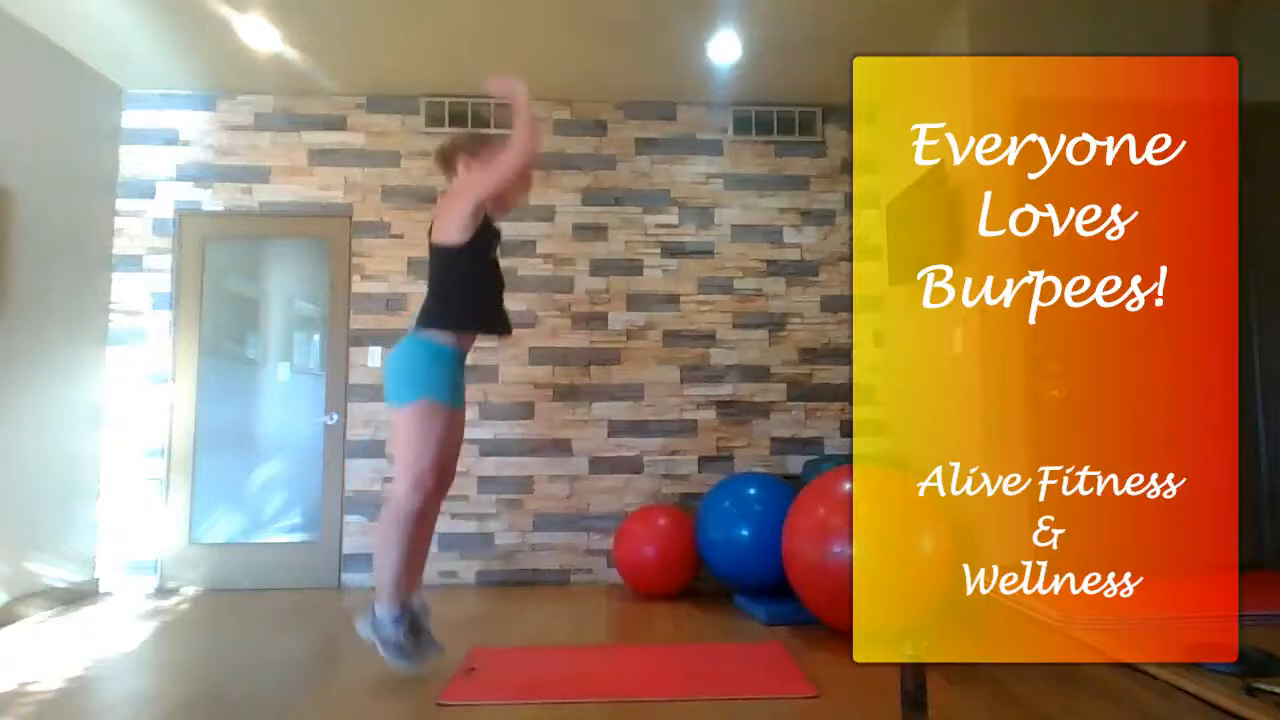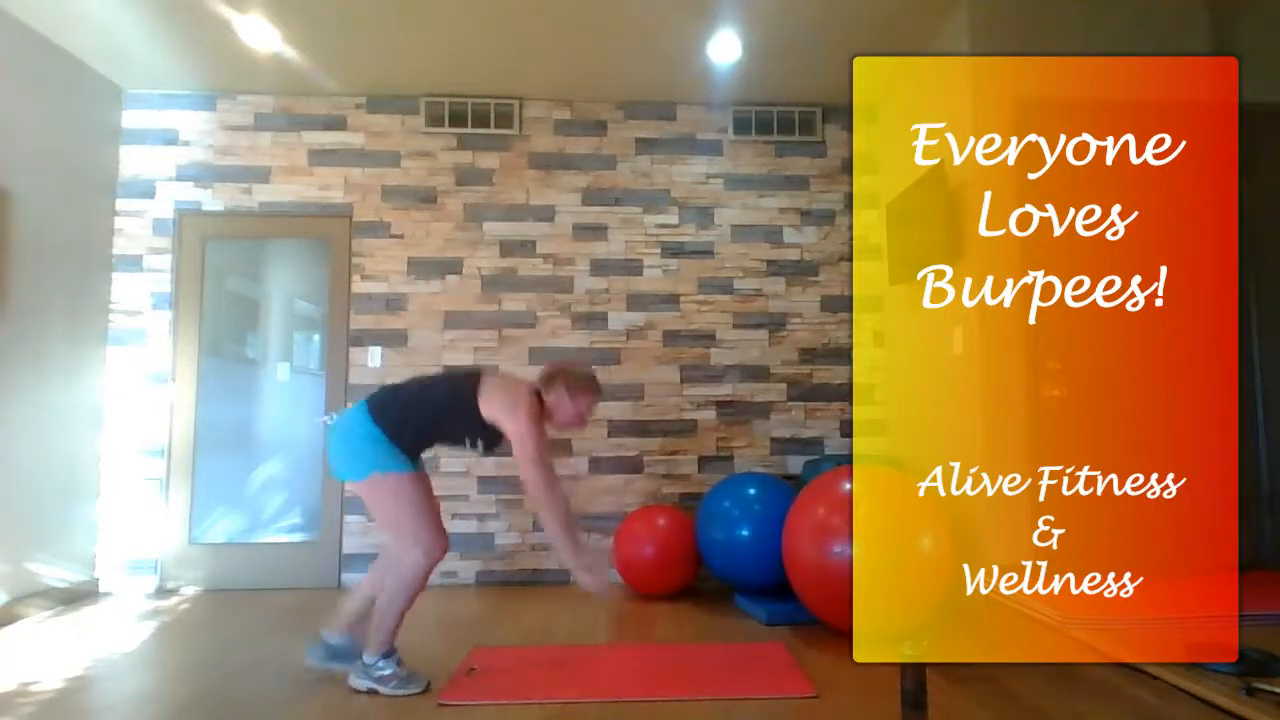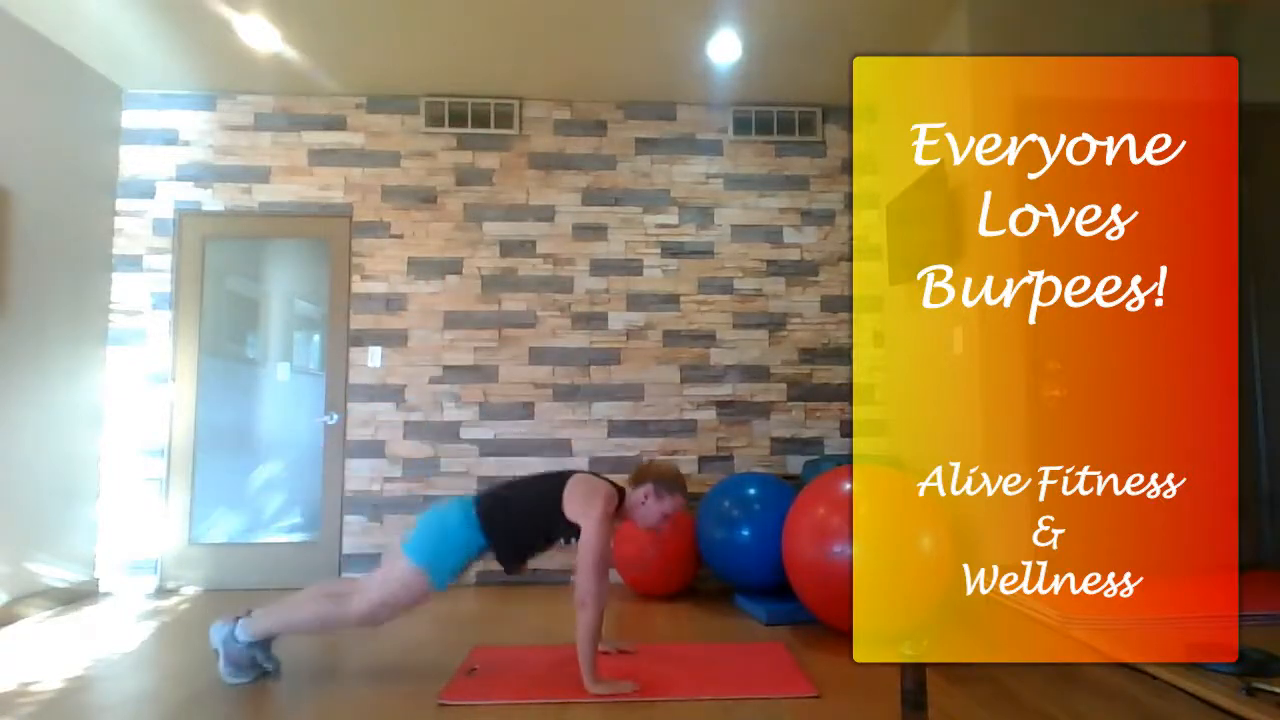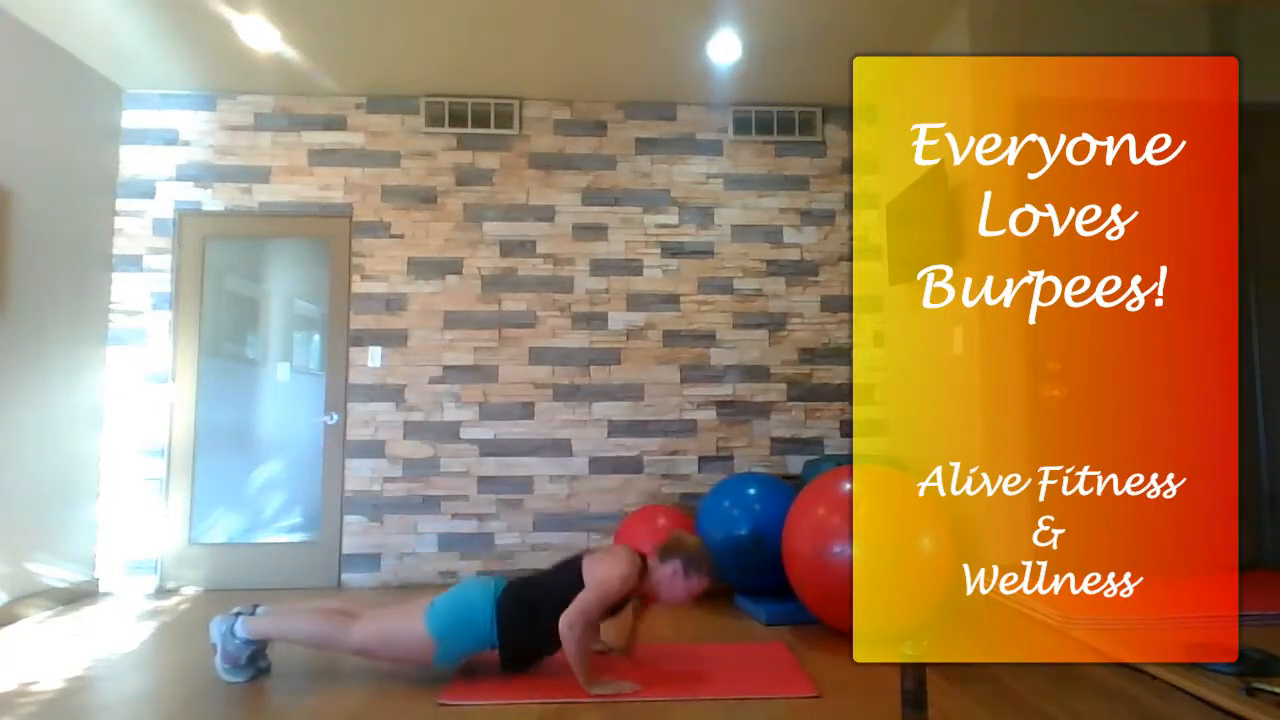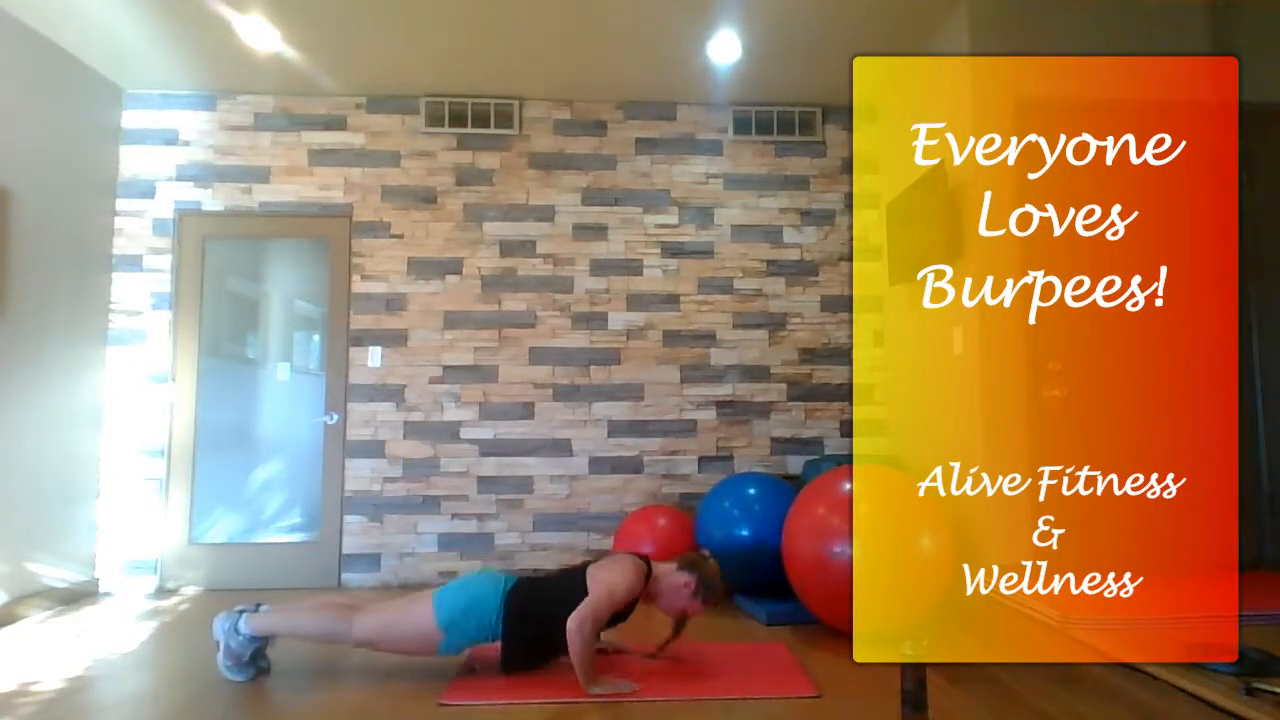
dt=0.7s
person 1, frame 1
left shoulder: (473, 210)
right shoulder: (461, 203)
left elbow: (520, 179)
right elbow: (522, 153)
left wrist: (516, 104)
right wrist: (520, 98)
left hip: (441, 359)
right hip: (426, 357)
left knee: (434, 488)
right knee: (414, 489)
left ankle: (406, 604)
right ankle: (384, 611)
person 1, frame 2
left shoulder: (529, 407)
right shoulder: (520, 410)
left elbow: (547, 486)
right elbow: (542, 497)
left wrist: (585, 554)
right wrist: (578, 566)
left hip: (381, 435)
right hip: (364, 437)
left knee: (423, 548)
right knee: (423, 550)
left ankle: (337, 639)
right ankle: (373, 663)
person 1, frame 3
left shoulder: (607, 500)
right shoulder: (601, 505)
left elbow: (588, 579)
right elbow: (588, 596)
left wrist: (597, 641)
right wrist: (592, 679)
left hip: (464, 525)
right hip: (460, 529)
left knee: (363, 597)
right knee: (360, 607)
left ankle: (254, 632)
right ankle: (240, 633)
person 1, frame 4
left shoulder: (627, 563)
right shoulder: (626, 573)
right elbow: (569, 622)
left wrist: (598, 639)
right wrist: (591, 682)
left hip: (490, 601)
right hip: (482, 618)
left knee: (364, 620)
right knee: (356, 636)
left ankle: (253, 617)
right ankle: (241, 628)
person 1, frame 5
left shoulder: (633, 567)
right shoulder: (632, 578)
right elbow: (577, 624)
left wrist: (599, 642)
right wrist: (591, 682)
left hip: (498, 593)
right hip: (488, 607)
left knee: (369, 615)
right knee: (359, 628)
left ankle: (255, 618)
right ankle: (245, 627)
